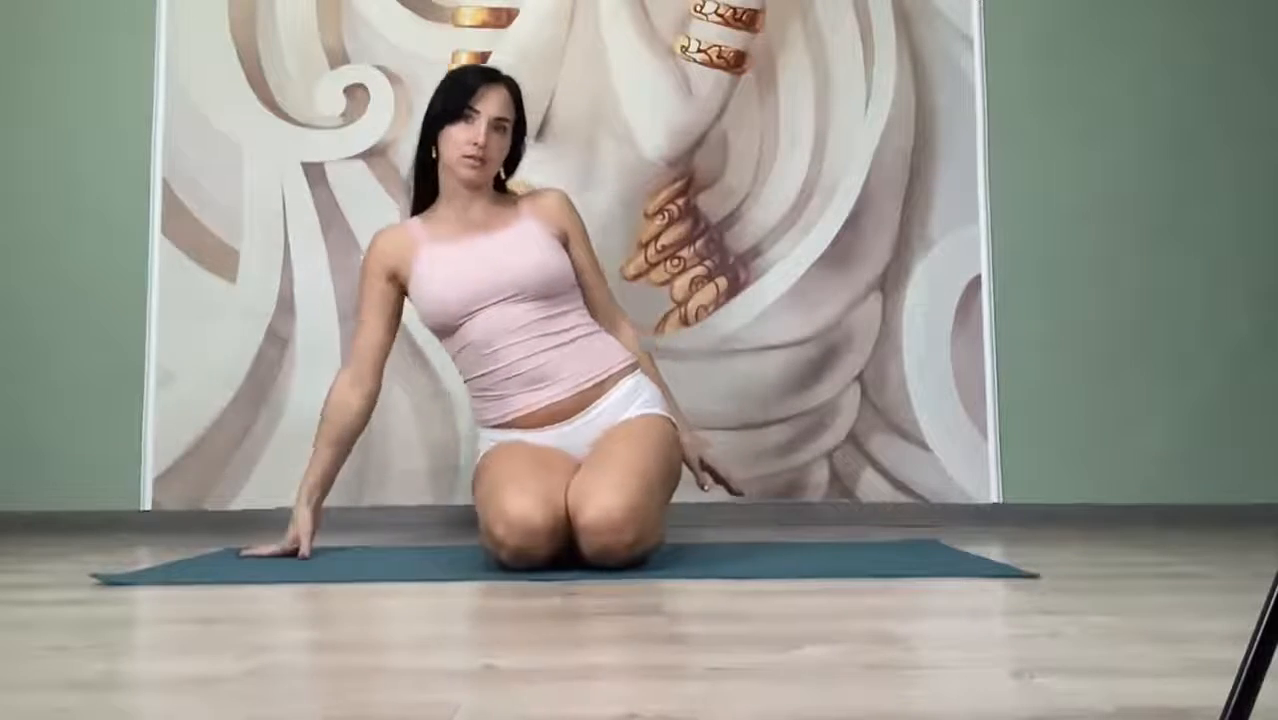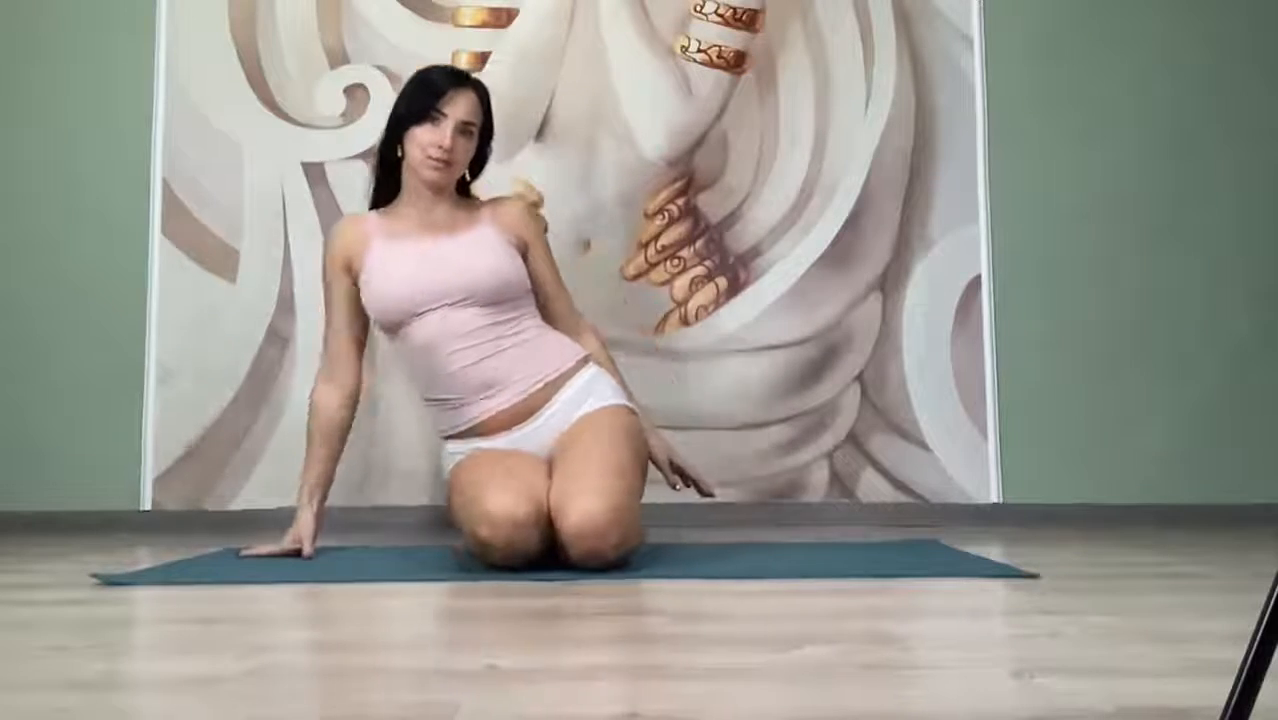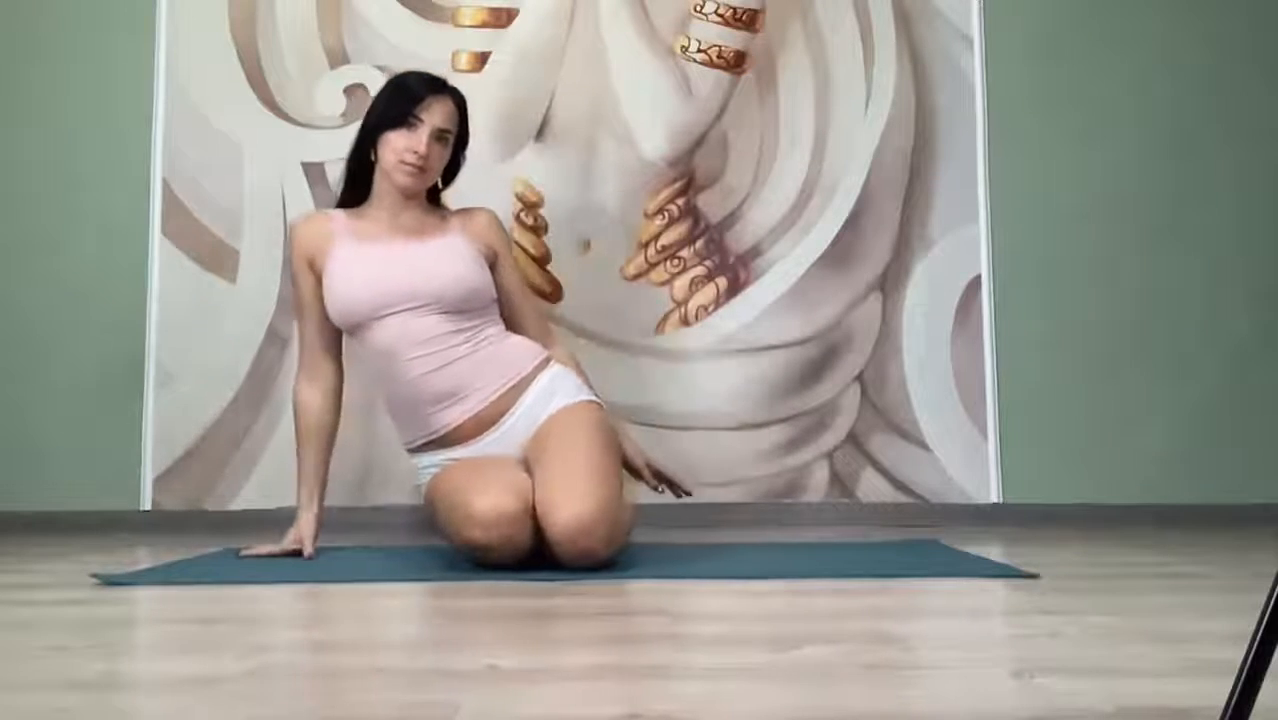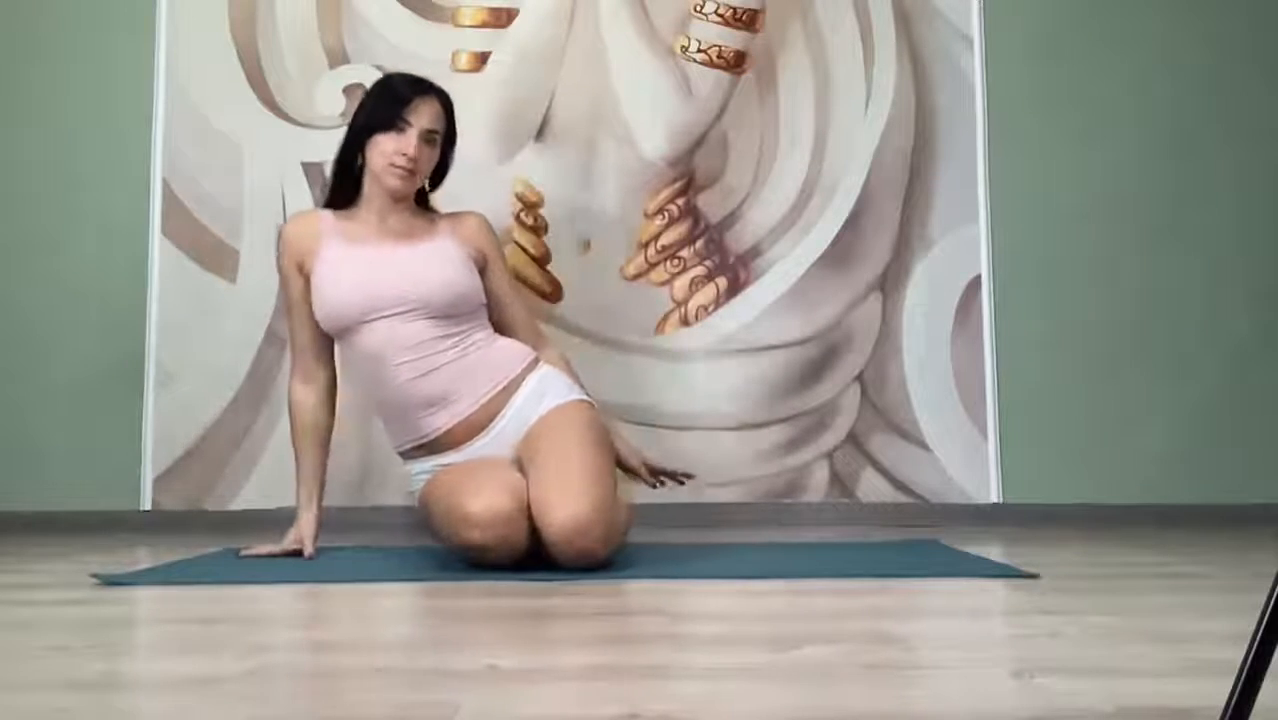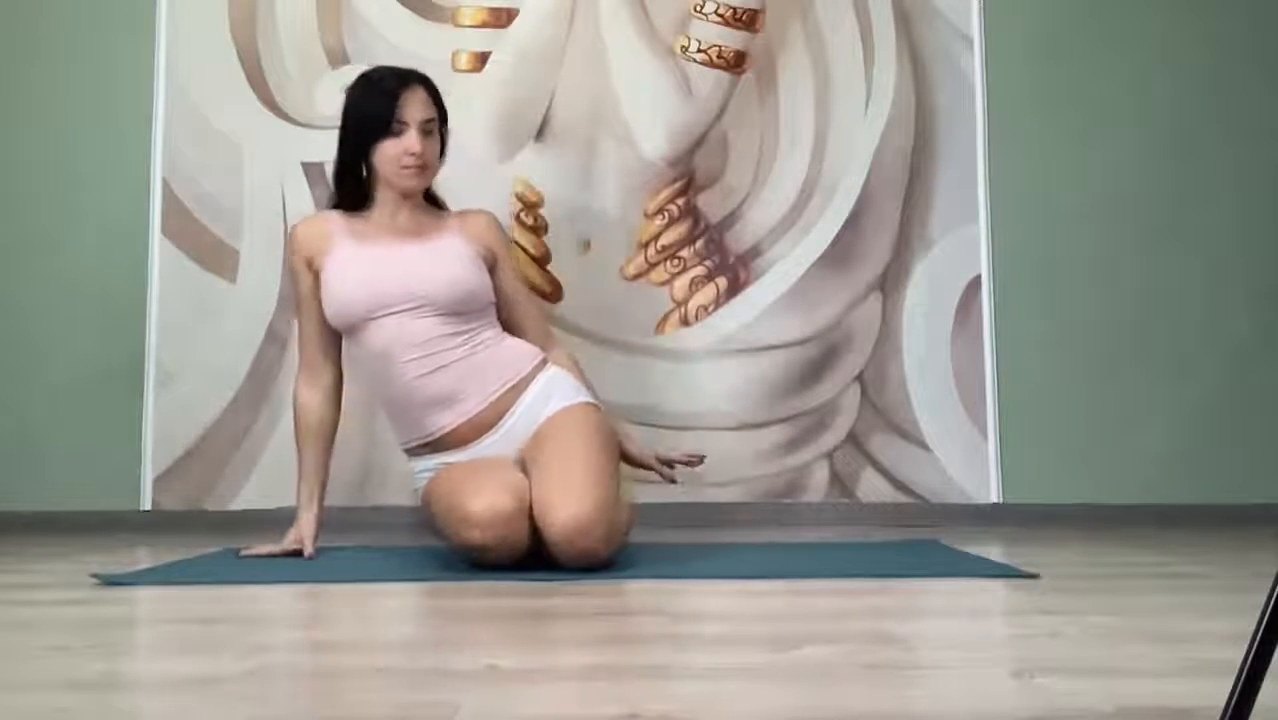
dt=0.3s
person 1, frame 1
left shoulder: (550, 210)
right shoulder: (395, 247)
left elbow: (614, 323)
right elbow: (358, 380)
left wrist: (681, 427)
right wrist: (307, 505)
left hip: (618, 407)
right hip: (516, 439)
left knee: (610, 532)
right knee: (522, 535)
left ankle: (632, 505)
right ankle: (566, 506)
person 1, frame 2
left shoulder: (511, 217)
right shoulder: (354, 240)
left elbow: (575, 328)
right elbow: (338, 378)
left wrist: (647, 431)
right wrist: (308, 508)
left hip: (577, 403)
right hip: (479, 446)
left knee: (593, 536)
right knee: (505, 532)
left ankle: (610, 500)
right ankle: (548, 505)
person 1, frame 3
left shoulder: (478, 228)
right shoulder: (316, 237)
right elbow: (318, 377)
left wrist: (619, 439)
right wrist: (308, 510)
left hip: (544, 404)
right hip: (451, 456)
left knee: (583, 537)
right knee: (496, 528)
left ankle: (607, 503)
right ankle: (536, 503)
person 1, frame 4
left shoulder: (468, 232)
right shoulder: (305, 237)
left elbow: (537, 344)
right elbow: (311, 379)
left wrist: (612, 438)
right wrist: (307, 511)
left hip: (535, 405)
right hip: (445, 462)
left knee: (579, 537)
right knee: (492, 528)
left ankle: (606, 503)
right ankle: (532, 507)
person 1, frame 5
left shoulder: (477, 230)
right shoulder: (315, 239)
left elbow: (545, 342)
right elbow: (317, 379)
left wrist: (621, 438)
right wrist: (307, 511)
left hip: (542, 406)
right hip: (448, 460)
left knee: (579, 537)
right knee: (491, 526)
left ankle: (604, 501)
right ankle: (531, 506)
